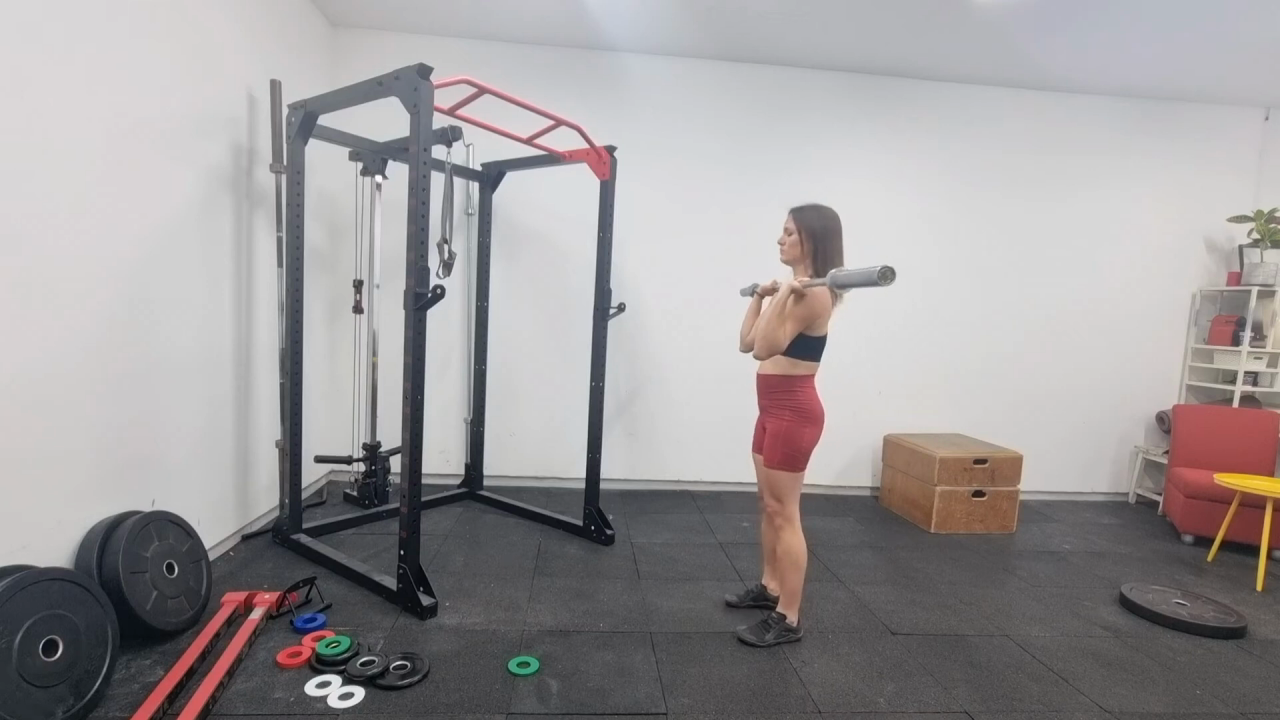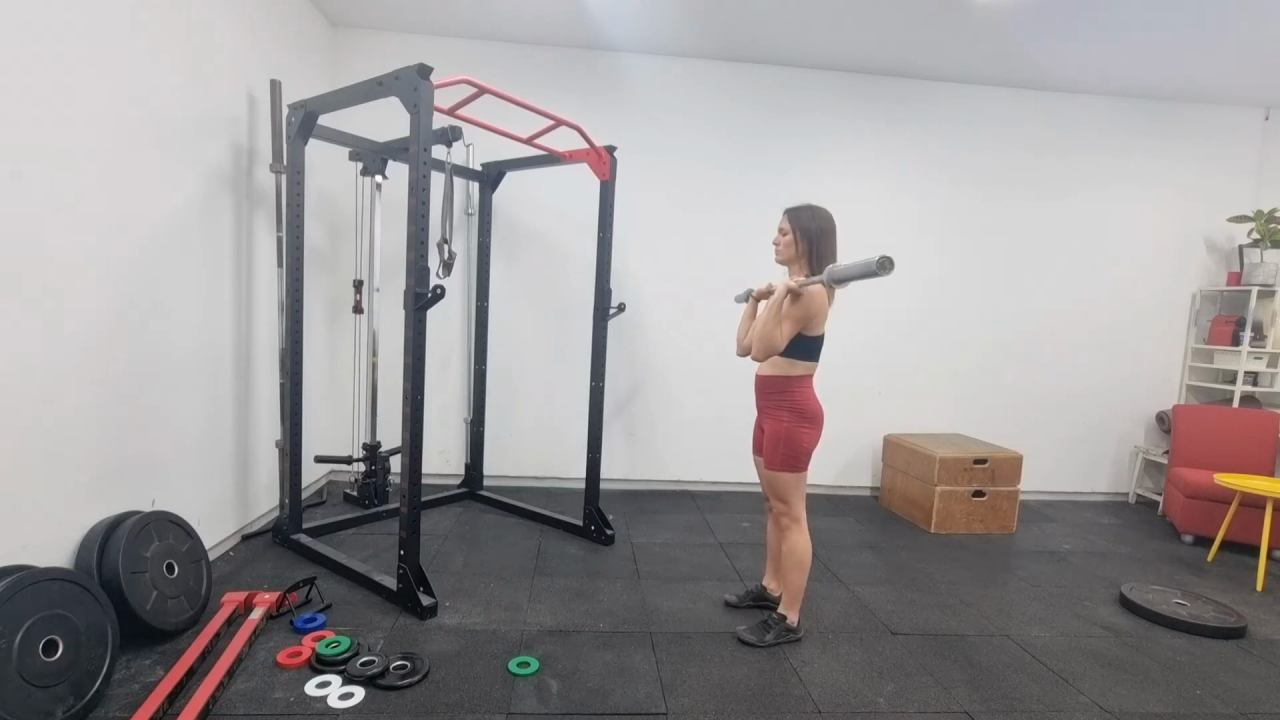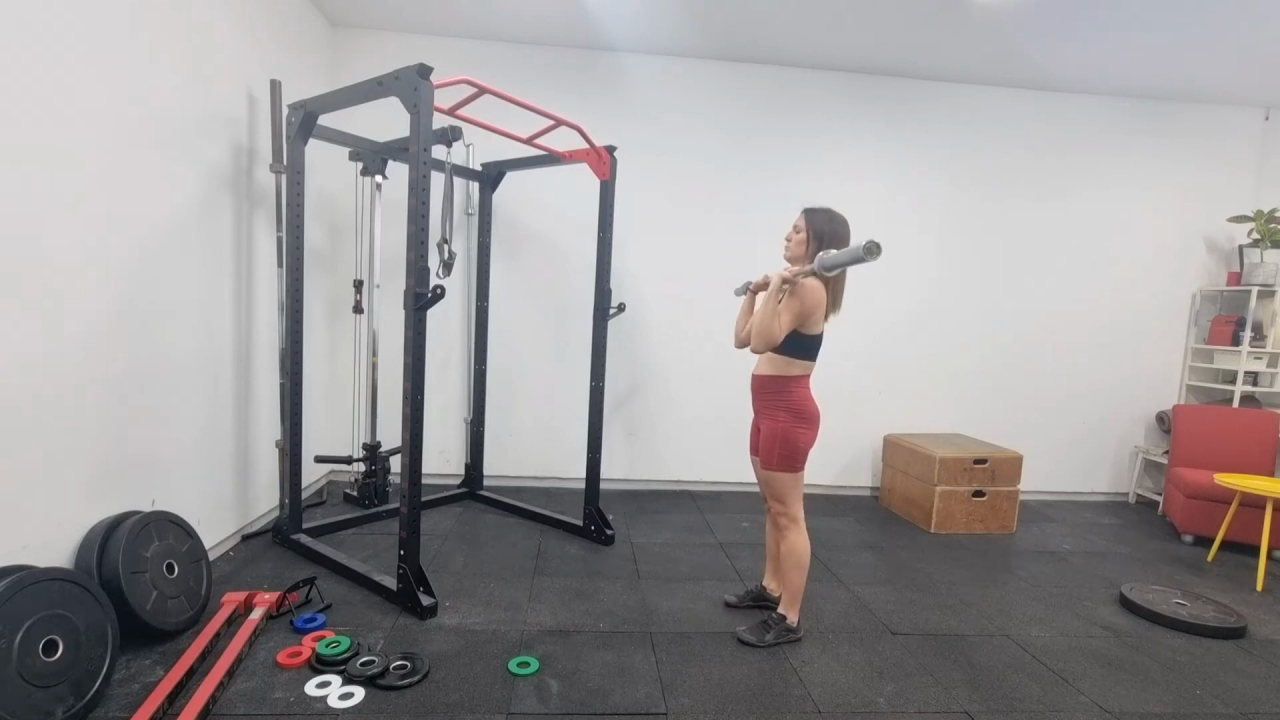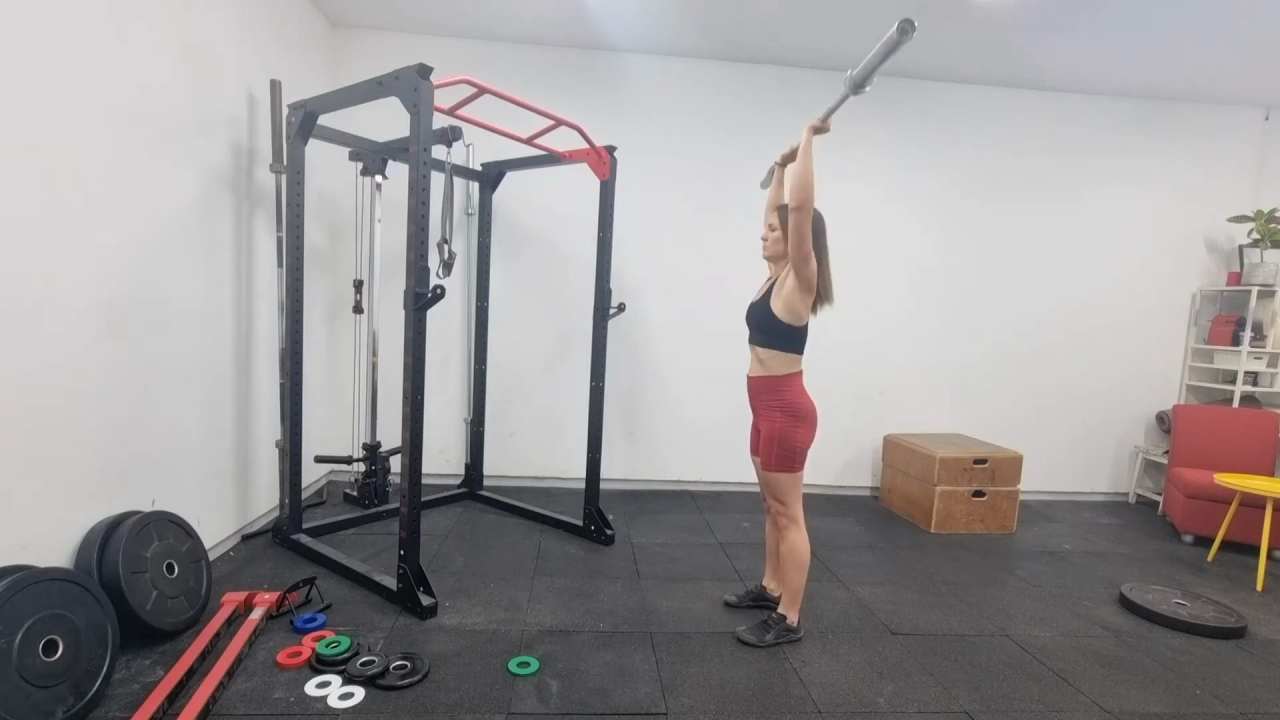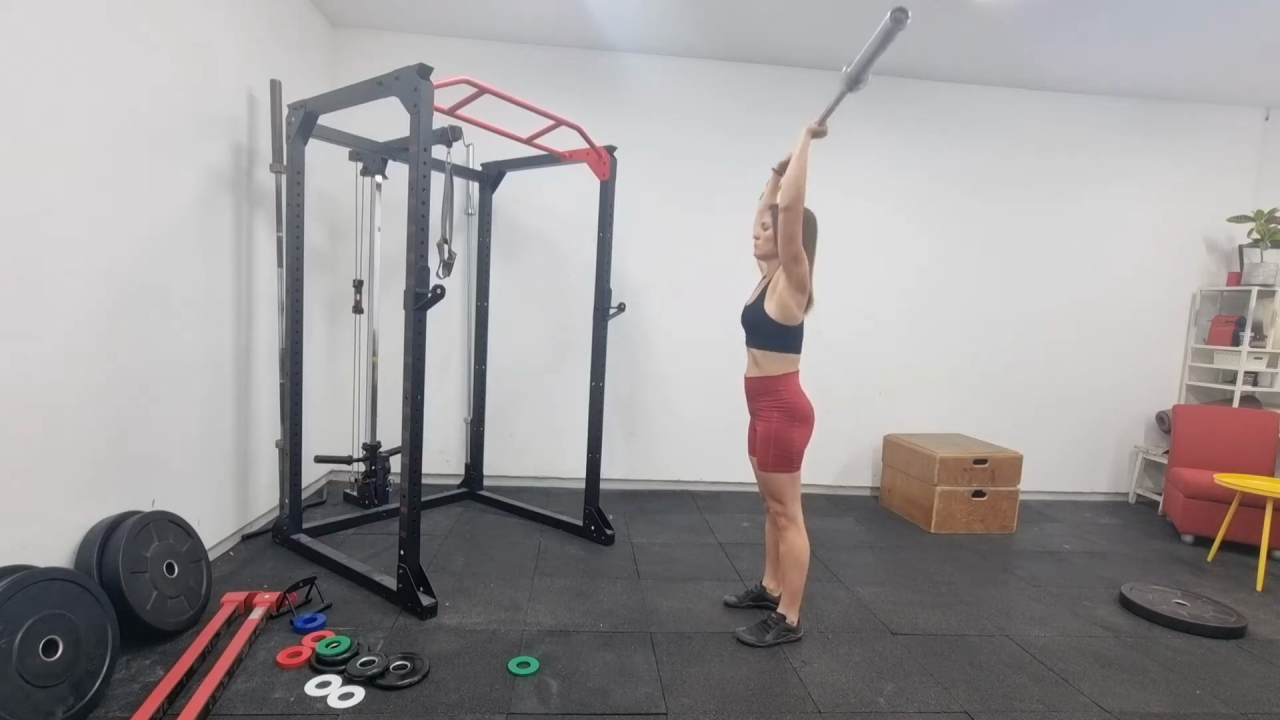
dt=1s
person 1, frame 1
left shoulder: (813, 294)
right shoulder: (794, 290)
left elbow: (765, 348)
right elbow: (748, 341)
left wrist: (783, 295)
right wrist: (761, 296)
left hip: (793, 411)
right hip: (774, 409)
left knee: (784, 514)
right knee: (768, 505)
left ankle: (788, 619)
right ankle: (770, 587)
person 1, frame 2
left shoulder: (809, 293)
right shoulder: (791, 290)
left elbow: (764, 350)
right elbow: (745, 346)
left wrist: (780, 295)
right wrist: (756, 300)
left hip: (792, 412)
right hip: (772, 410)
left knee: (791, 515)
right knee: (775, 507)
left ankle: (788, 619)
right ankle: (771, 587)
person 1, frame 3
left shoulder: (809, 288)
right shoulder: (791, 286)
left elbow: (762, 341)
right elbow: (741, 338)
left wrist: (774, 287)
right wrist: (755, 293)
left hip: (788, 410)
right hip: (770, 408)
left knee: (788, 515)
right knee: (773, 508)
left ankle: (788, 619)
right ankle: (771, 587)
person 1, frame 4
left shoulder: (800, 280)
right shoulder: (779, 275)
left elbow: (801, 209)
right elbow: (780, 213)
left wrist: (808, 140)
right wrist: (781, 168)
left hip: (786, 410)
right hip: (768, 409)
left knee: (788, 515)
right knee: (774, 508)
left ankle: (789, 619)
right ankle: (771, 587)
person 1, frame 5
left shoulder: (792, 280)
right shoulder: (772, 275)
left elbow: (791, 211)
right elbow: (774, 213)
left wrist: (804, 144)
right wrist: (777, 173)
left hip: (783, 409)
right hip: (766, 407)
left knee: (788, 513)
right knee: (773, 507)
left ankle: (789, 619)
right ankle: (771, 588)
